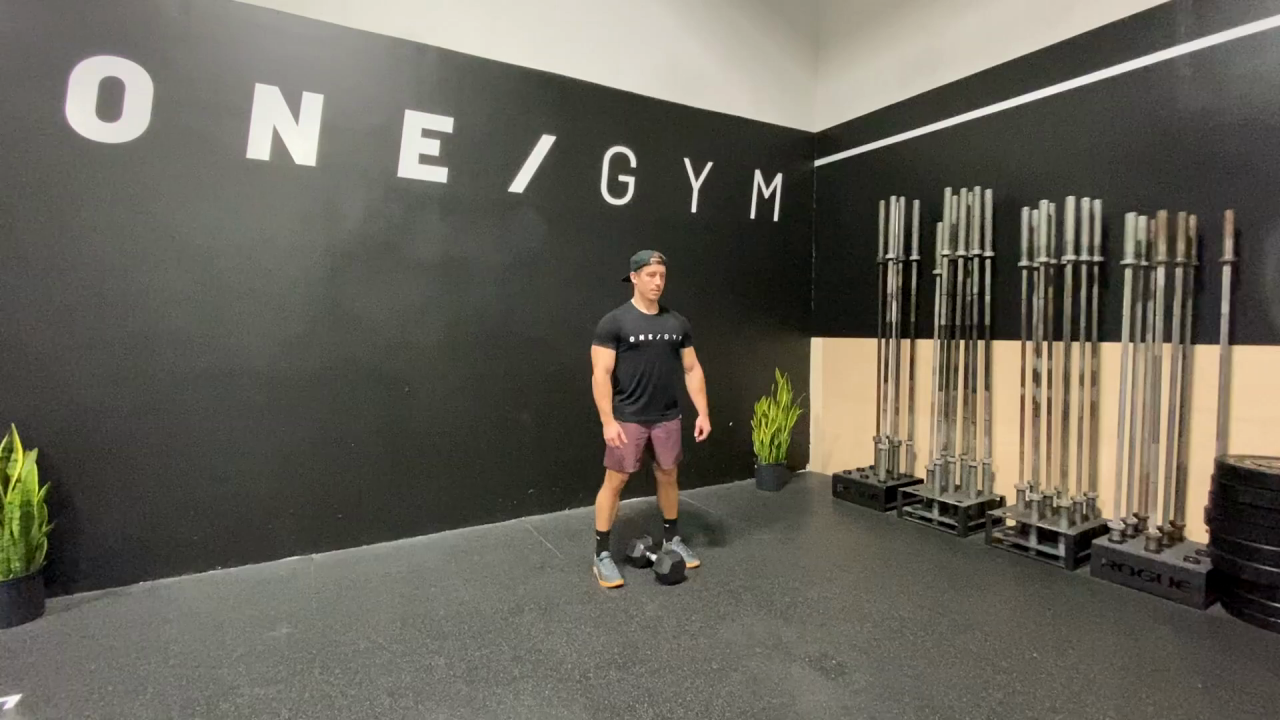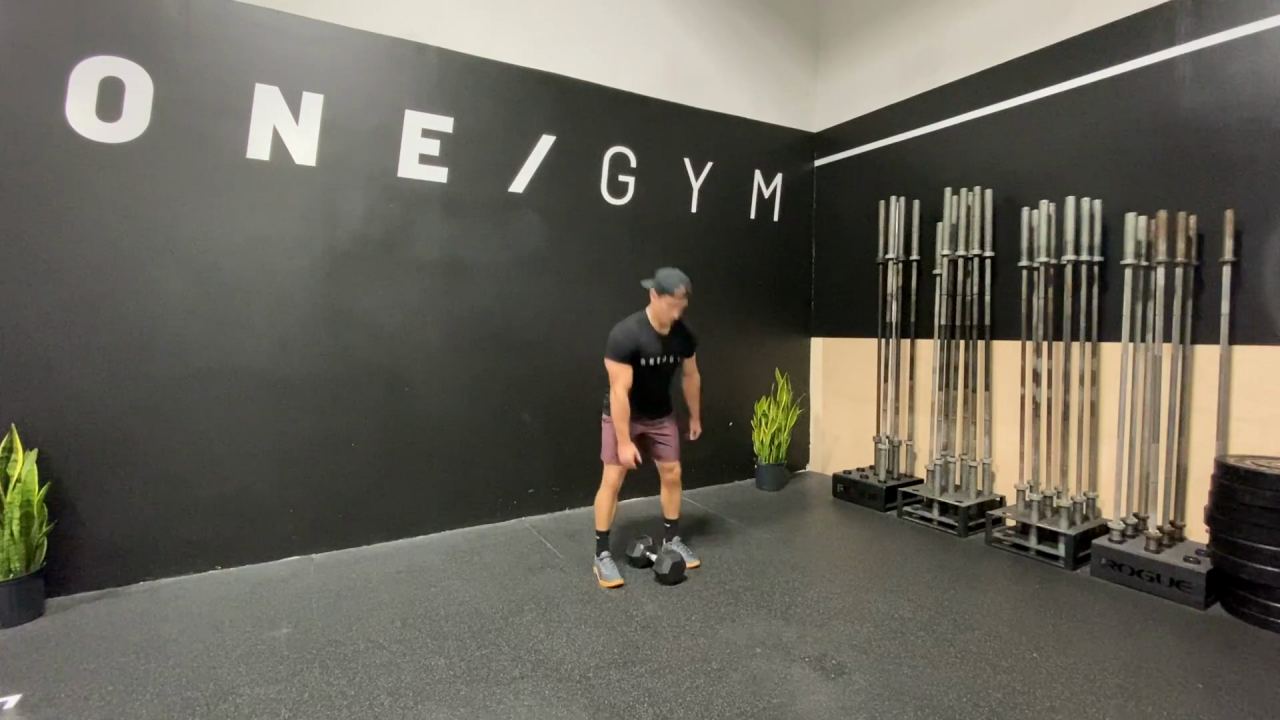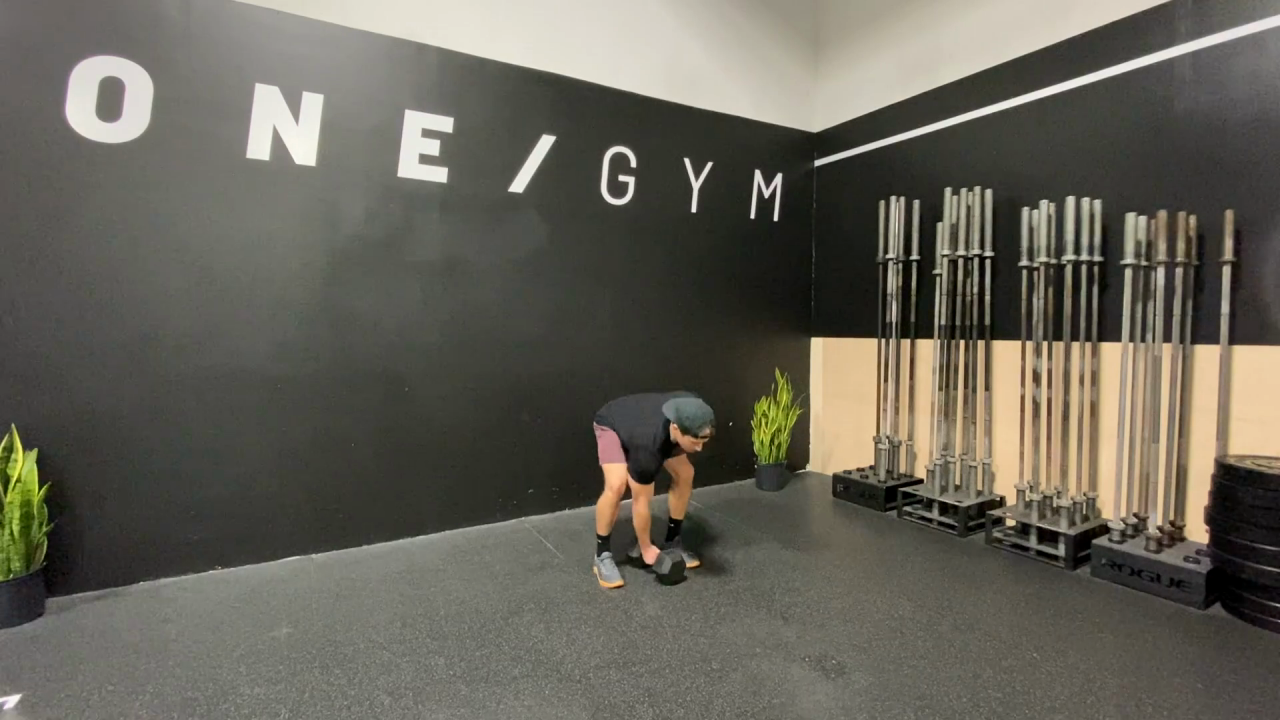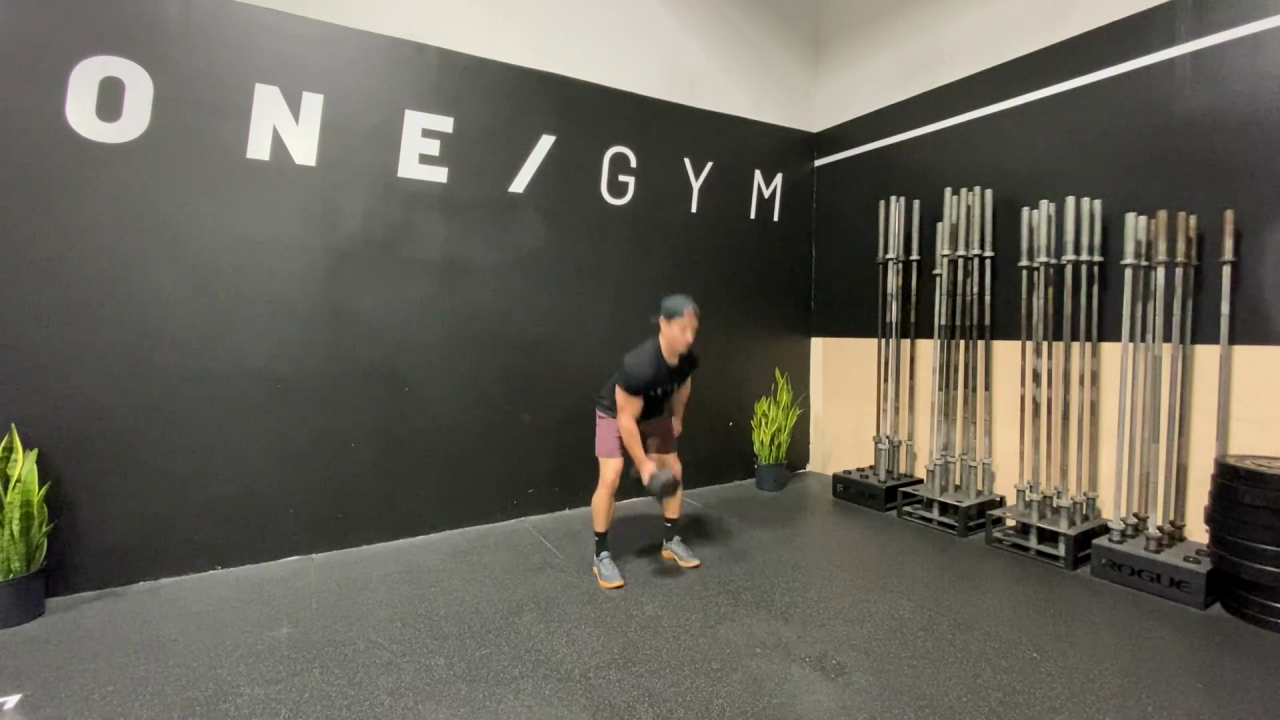
dt=0.5s
person 1, frame 1
left shoulder: (677, 323)
right shoulder: (614, 323)
left elbow: (692, 370)
right elbow: (601, 374)
left wrist: (702, 413)
right wrist: (608, 421)
left hip: (667, 418)
right hip: (628, 420)
left knee: (668, 477)
right knee: (615, 482)
left ankle: (671, 540)
right ankle: (602, 554)
person 1, frame 2
left shoulder: (684, 335)
right shoulder: (626, 335)
left elbow: (691, 376)
right elbow: (619, 391)
left wrist: (695, 416)
right wrist: (624, 442)
left hip: (661, 415)
right hip: (623, 416)
left knee: (672, 474)
right knee: (613, 479)
left ankle: (672, 540)
right ankle: (602, 554)
person 1, frame 3
left shoulder: (690, 411)
right shoulder: (648, 448)
right elbow: (641, 503)
right wrist: (645, 548)
left hip: (641, 417)
right hip: (612, 425)
left knee: (685, 474)
right knee: (616, 485)
left ankle: (673, 541)
right ankle: (602, 556)
person 1, frame 4
left shoulder: (687, 358)
right shoulder: (639, 365)
right elbow: (627, 420)
left wrist: (677, 418)
right wrist: (644, 465)
left hip: (654, 414)
right hip: (615, 414)
left knee: (674, 471)
right knee: (610, 480)
left ankle: (671, 540)
right ankle: (601, 554)
